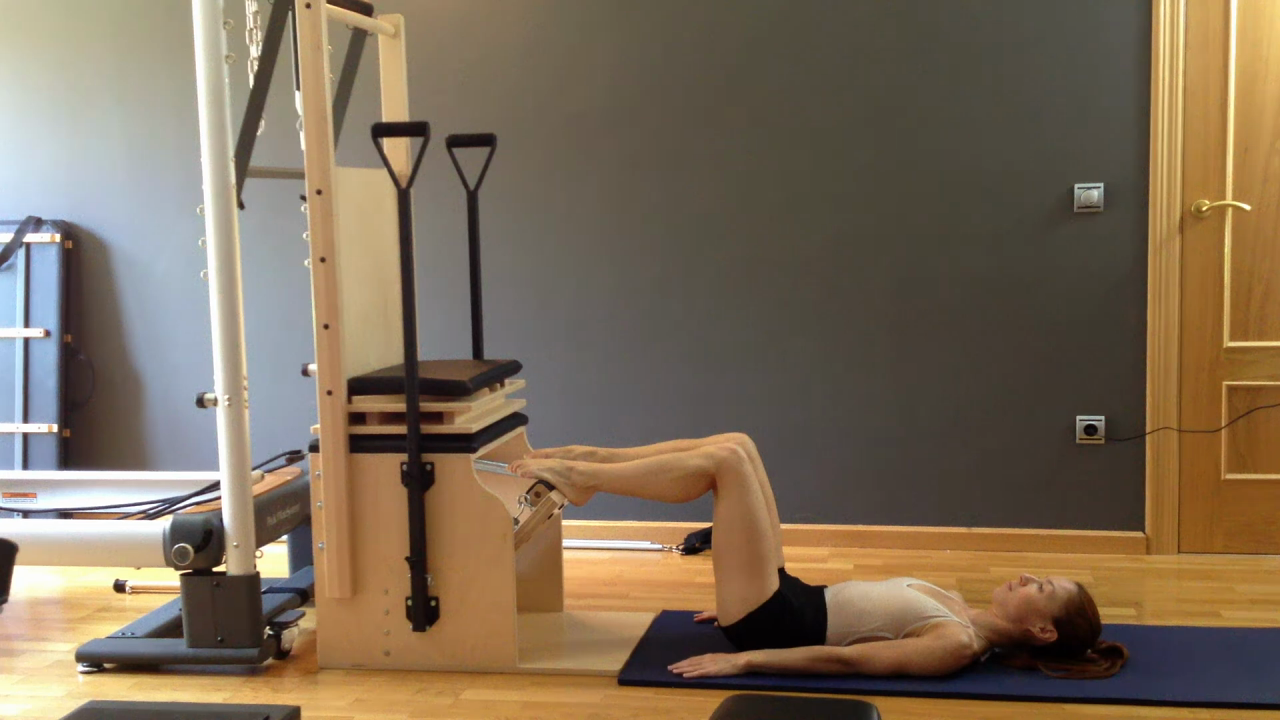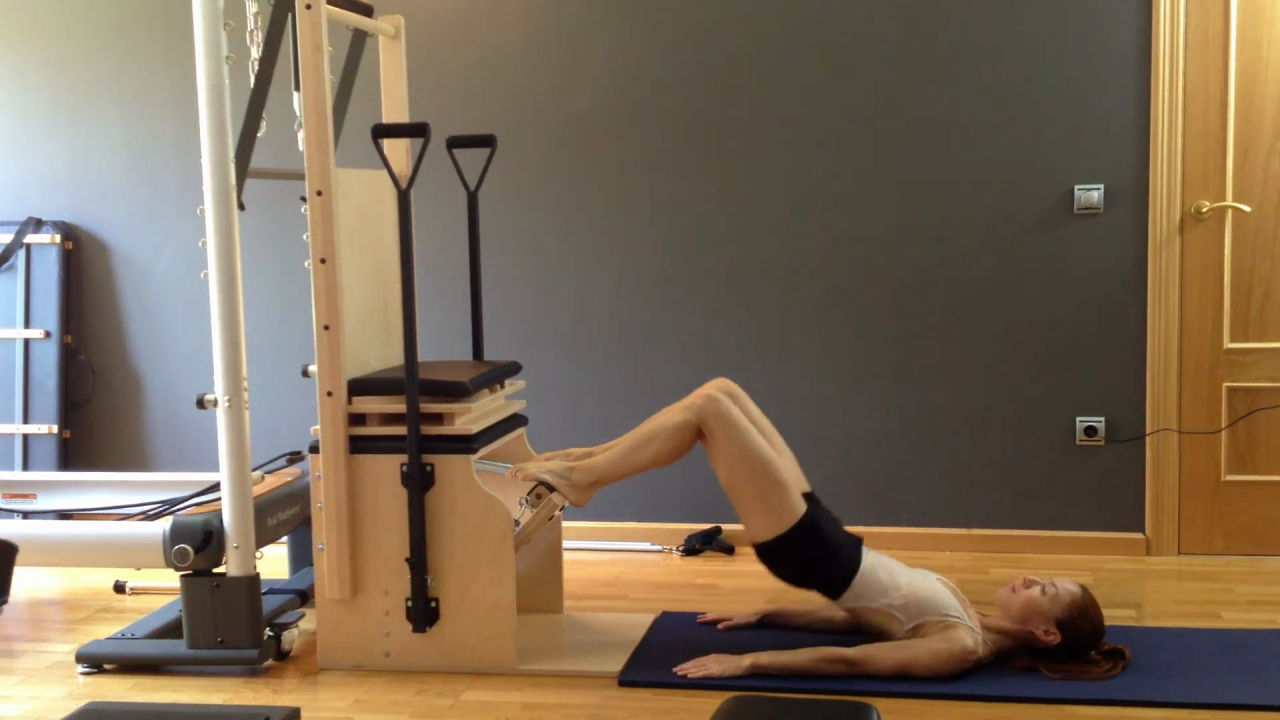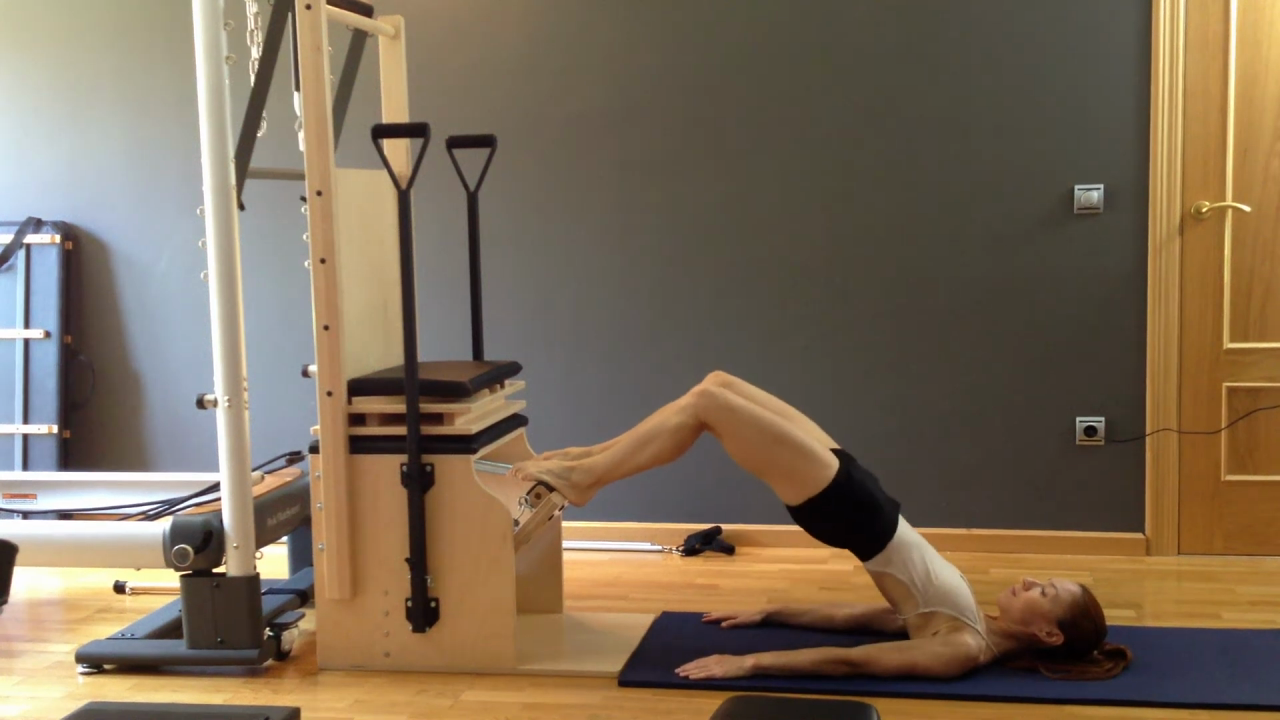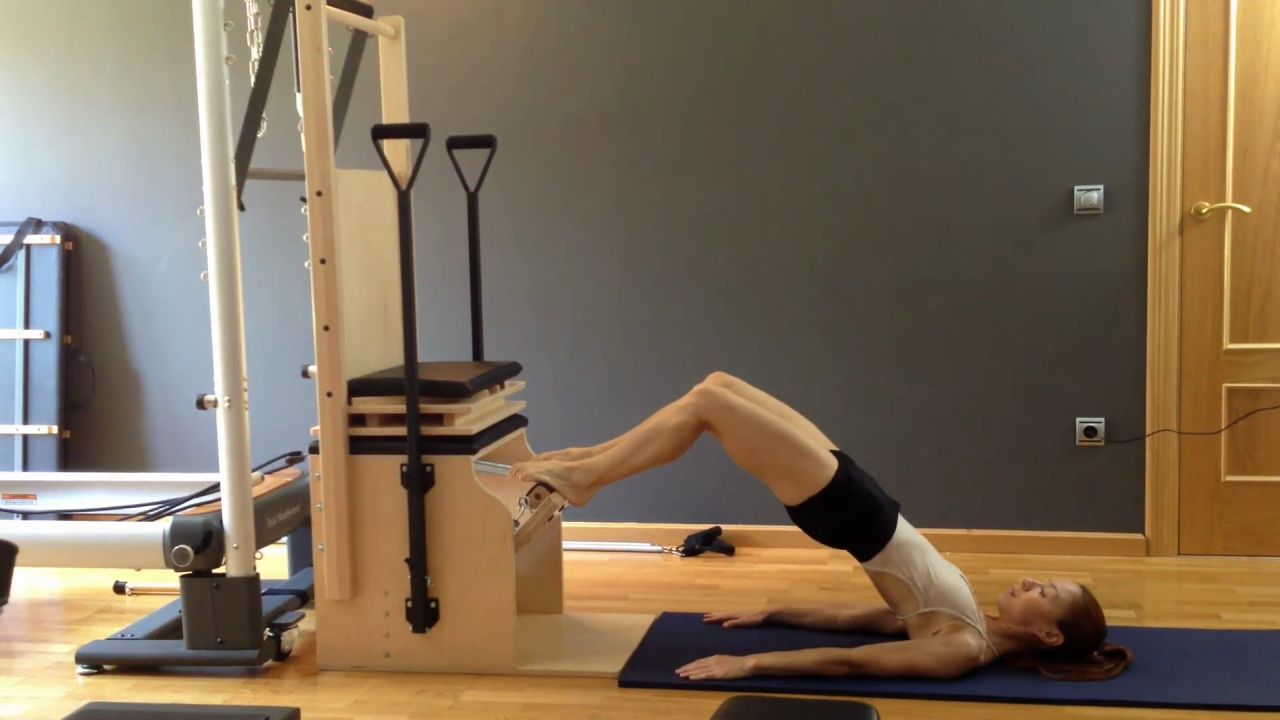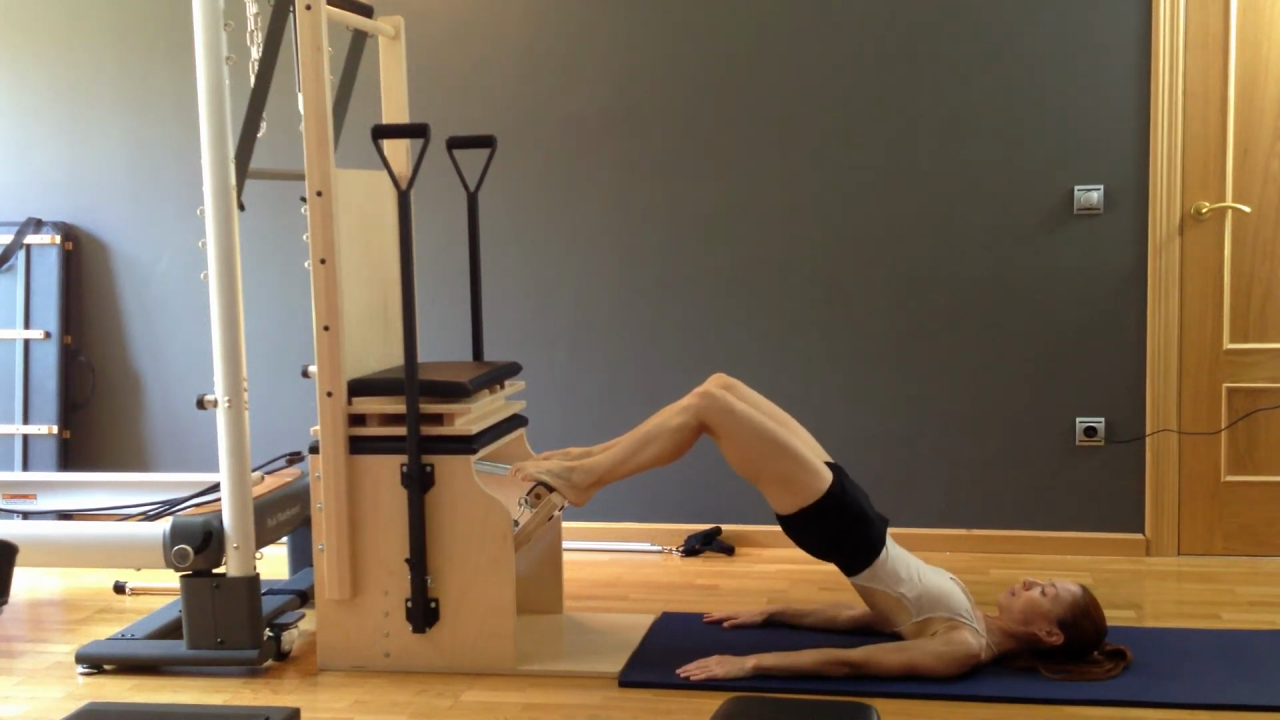
dt=1s
person 1, frame 1
left shoulder: (960, 644)
right shoulder: (956, 607)
left elbow: (849, 660)
left wrist: (742, 661)
right wrist: (739, 603)
left hip: (776, 621)
right hip: (788, 599)
left knee: (728, 461)
right knee: (736, 444)
left ankle: (580, 480)
right ankle: (588, 460)
person 1, frame 2
left shoulder: (963, 648)
right shoulder: (966, 618)
left elbow: (851, 660)
right elbow: (858, 615)
left wrist: (748, 662)
left hip: (806, 549)
right hip: (816, 542)
left knee: (709, 406)
right knee: (720, 392)
left ankle: (581, 481)
right ankle: (589, 460)
person 1, frame 3
left shoulder: (968, 650)
left elbow: (853, 662)
left wrist: (750, 663)
left knee: (706, 402)
right knee: (718, 385)
left ankle: (583, 479)
right ankle: (592, 457)
person 1, frame 4
left shoulder: (967, 650)
right shoulder: (976, 624)
left elbow: (852, 662)
left wrist: (751, 663)
left knee: (706, 401)
right knee: (718, 386)
left ankle: (585, 478)
right ankle: (591, 458)
person 1, frame 5
left shoulder: (967, 649)
right shoulder: (974, 622)
left elbow: (850, 664)
left wrist: (750, 664)
right hip: (841, 511)
left knee: (707, 402)
right knee: (719, 387)
left ankle: (583, 480)
right ankle: (590, 459)
